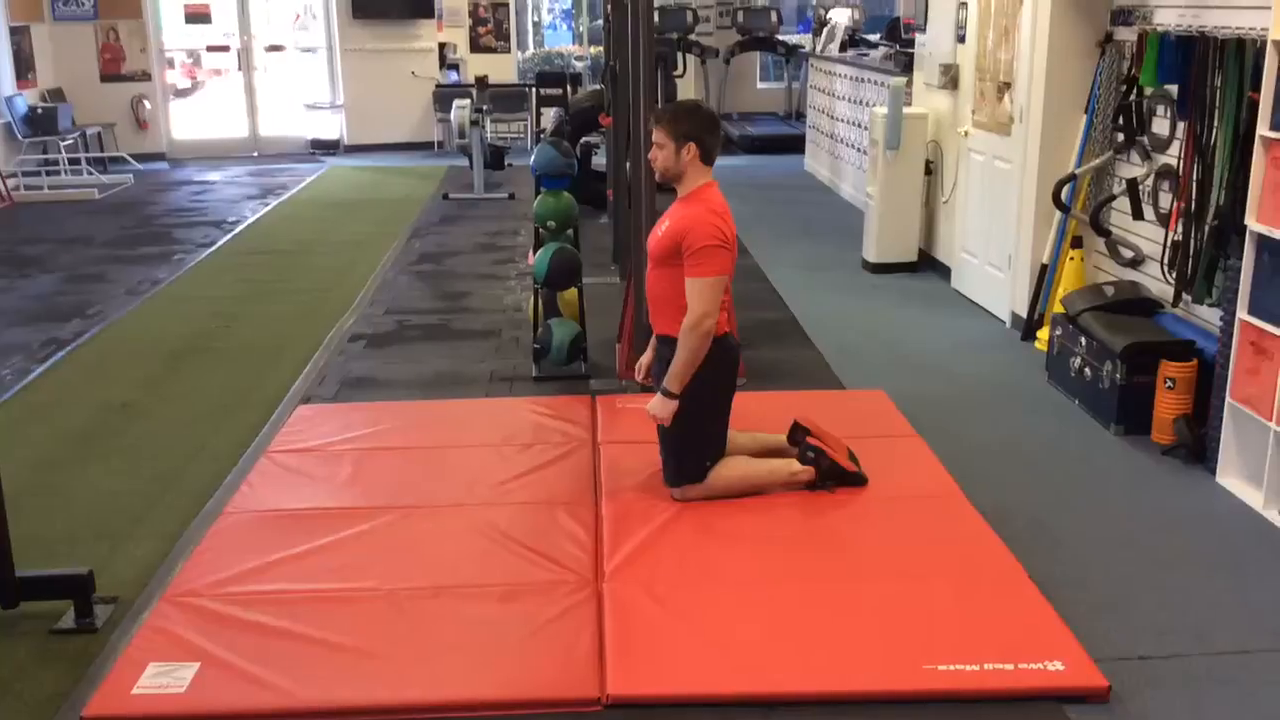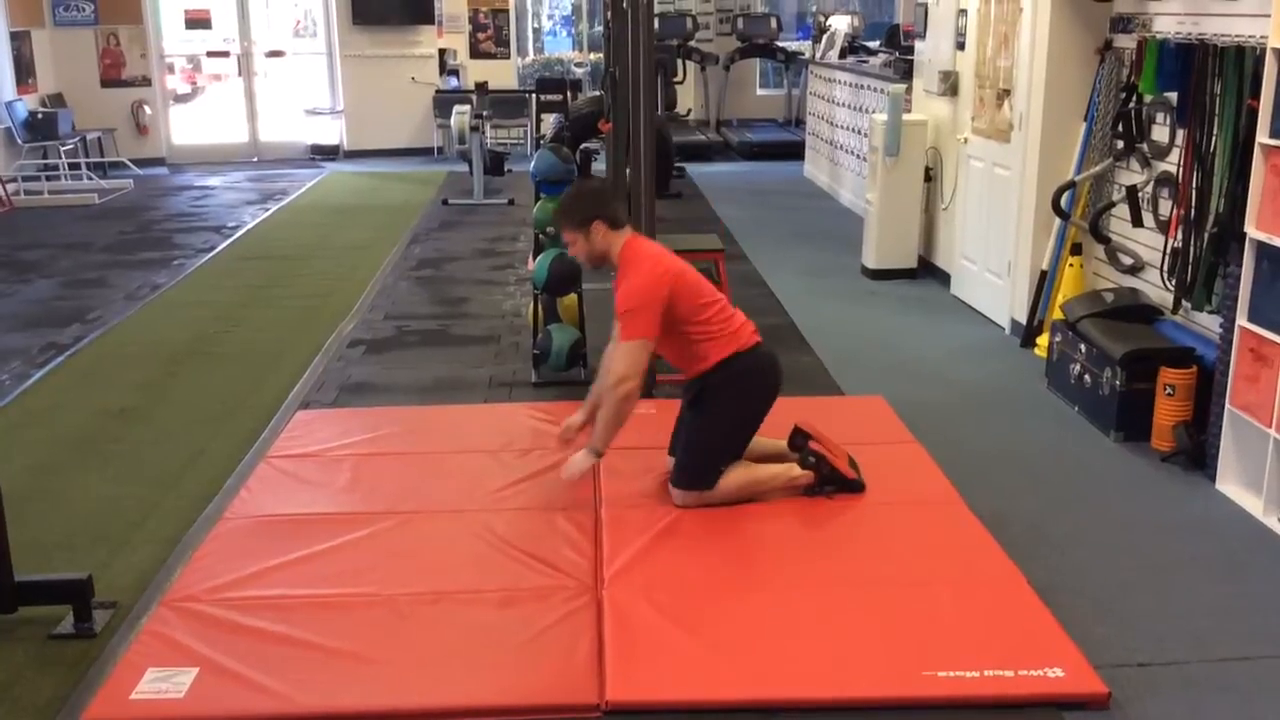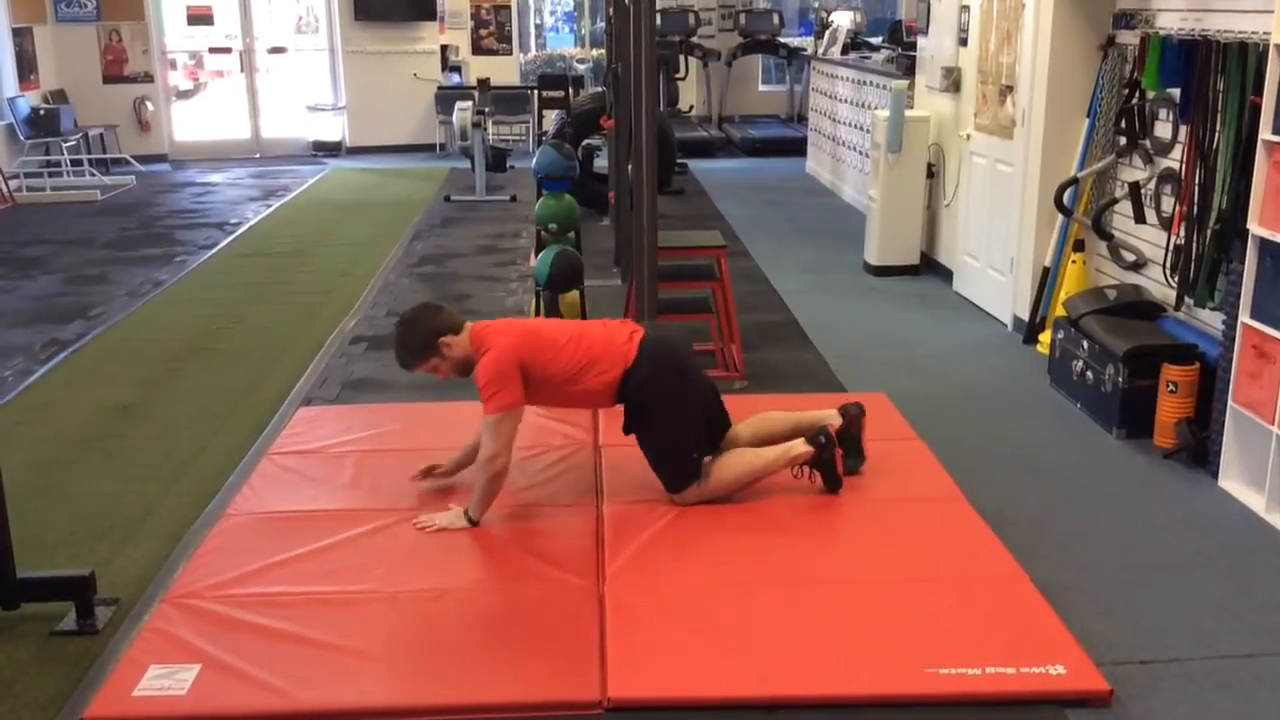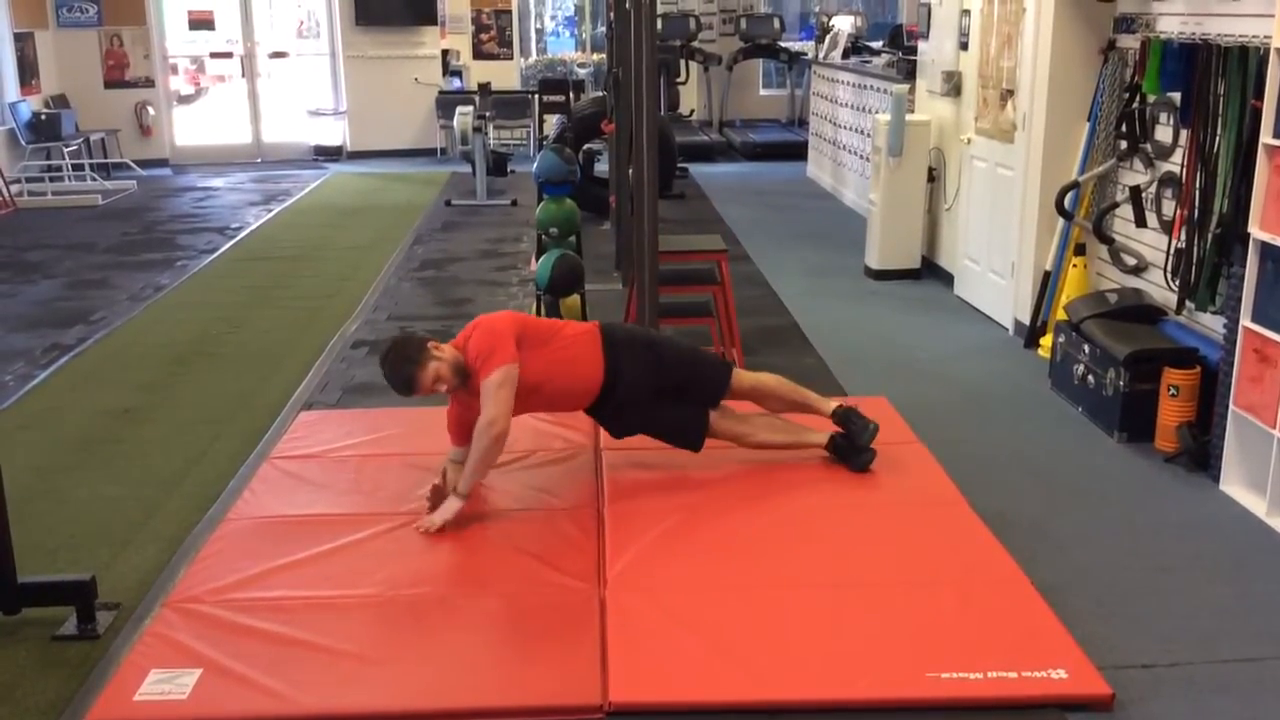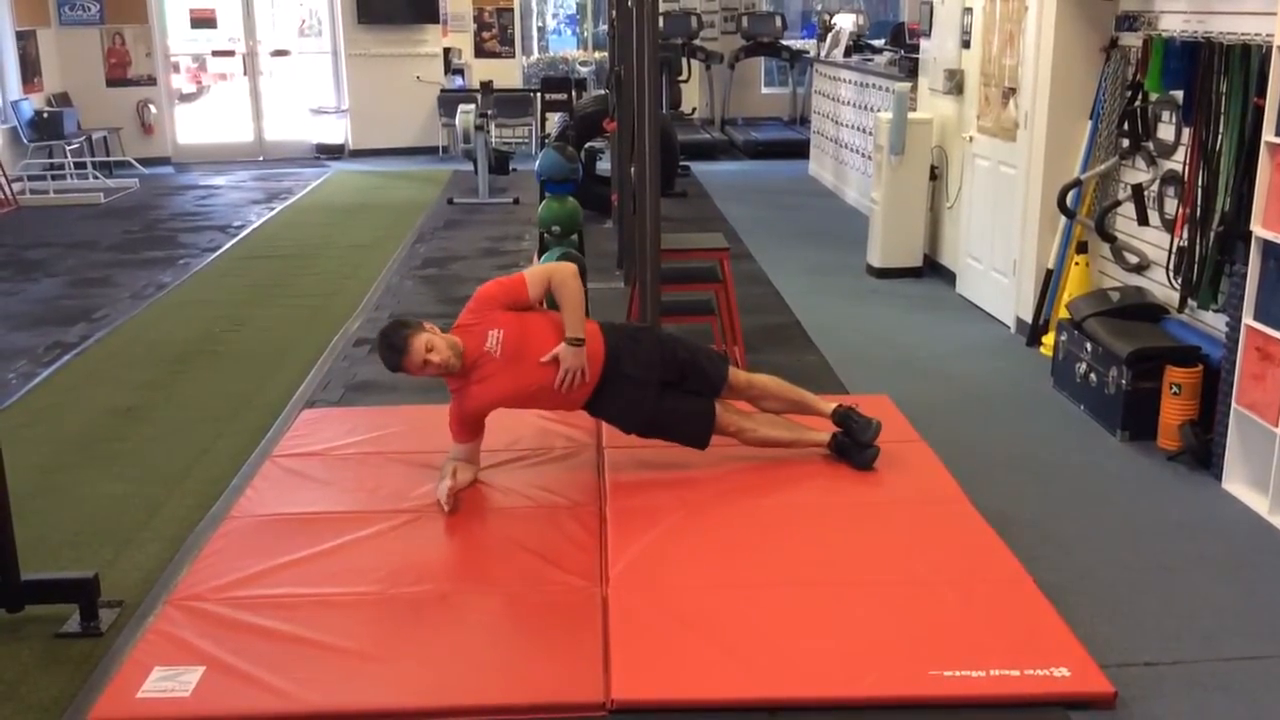
dt=1s
person 1, frame 1
left shoulder: (703, 220)
right shoulder: (689, 204)
left elbow: (702, 320)
left wrist: (669, 391)
right wrist: (655, 349)
left hip: (698, 359)
right hip: (680, 350)
left knee: (686, 484)
right knee: (702, 444)
left ankle: (808, 467)
right ankle: (796, 442)
person 1, frame 2
left shoulder: (639, 281)
right shoulder: (637, 258)
left elbow: (626, 383)
right elbow: (617, 349)
left wrist: (593, 451)
right wrist: (587, 412)
left hip: (740, 375)
right hip: (728, 367)
left knee: (687, 490)
right knee: (680, 464)
left ankle: (808, 474)
right ankle: (795, 450)
person 1, frame 3
left shoulder: (493, 361)
right shoulder: (489, 345)
left elbow: (496, 459)
right elbow: (494, 431)
left wrist: (469, 515)
right wrist: (453, 466)
left hip: (650, 375)
right hip: (650, 357)
left knee: (689, 488)
right knee: (731, 438)
left ankle: (804, 448)
right ankle: (837, 420)
person 1, frame 4
left shoulder: (485, 334)
right shoulder: (460, 405)
left elbow: (495, 424)
right elbow: (460, 459)
left wrist: (460, 496)
right wrist: (445, 488)
left hip: (619, 355)
right hip: (609, 405)
left knee: (738, 383)
right knee: (725, 427)
left ankle: (833, 410)
right ankle: (830, 443)
person 1, frame 5
left shoulder: (482, 305)
right shoulder: (466, 400)
left elbow: (563, 272)
right elbow: (465, 457)
left wrist: (576, 340)
right wrist: (451, 480)
left hip: (619, 350)
right hip: (613, 397)
left knee: (740, 383)
right knee: (730, 422)
left ankle: (834, 411)
right ankle: (832, 442)
